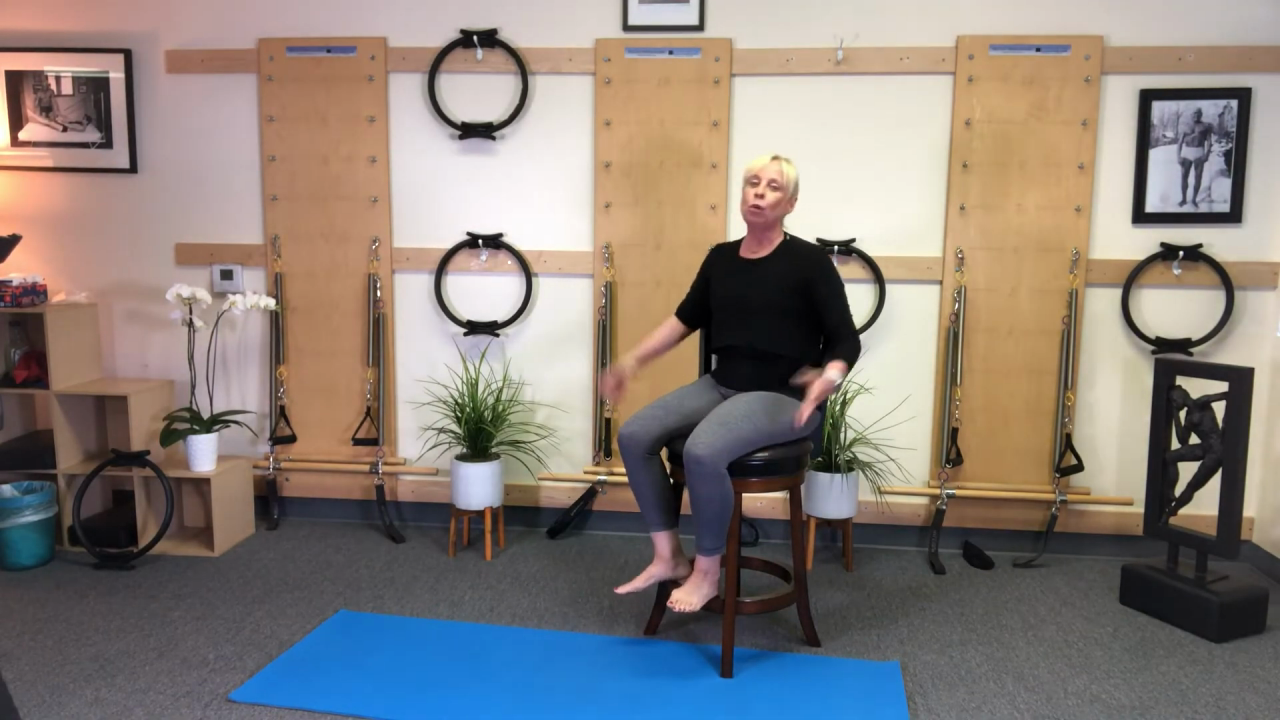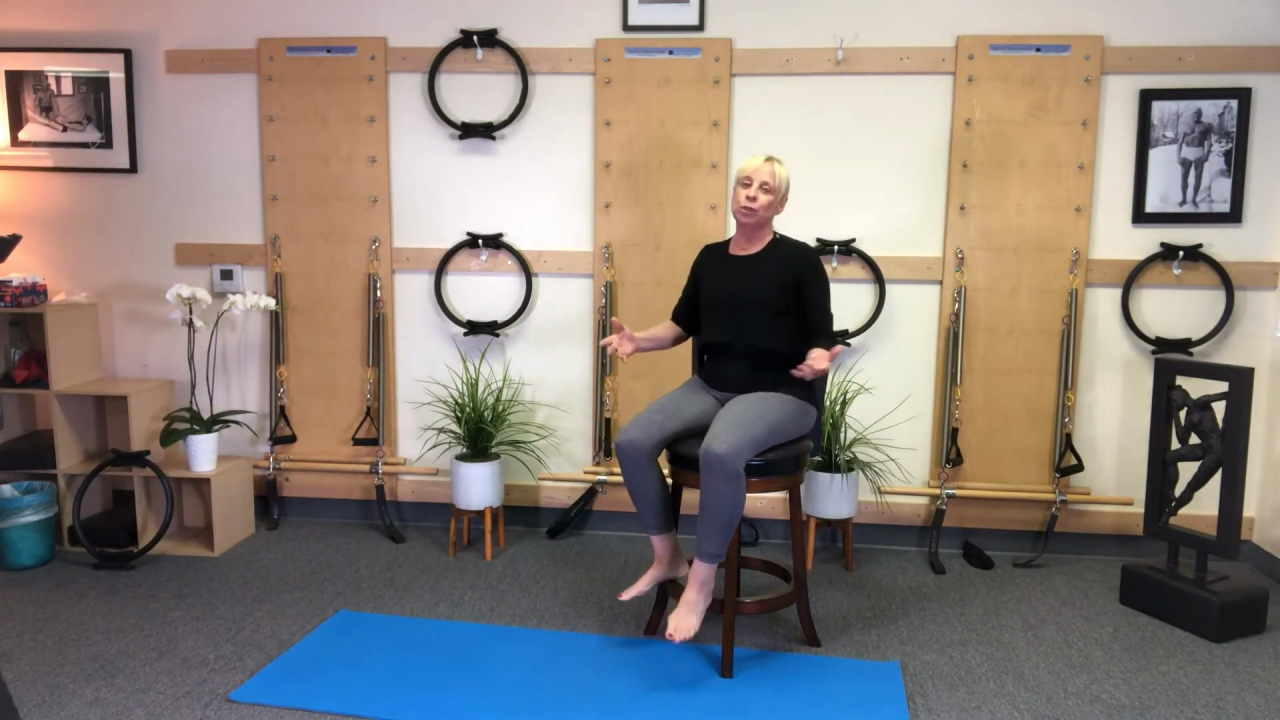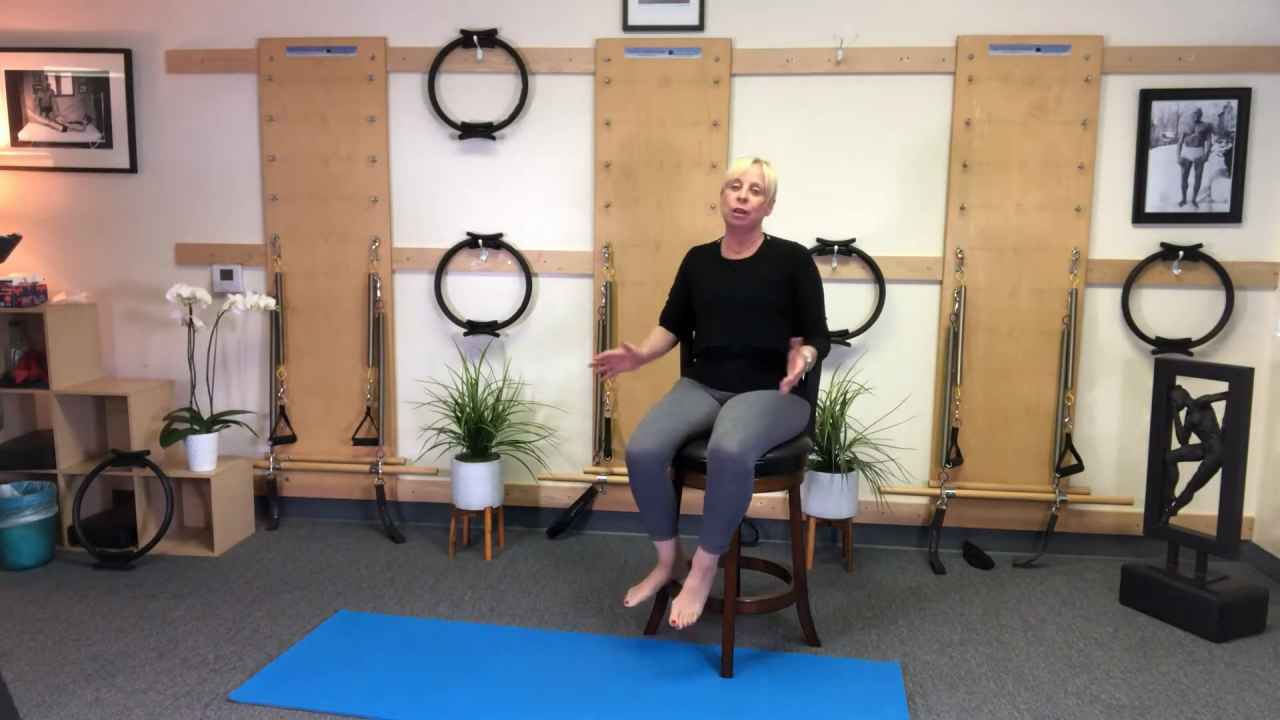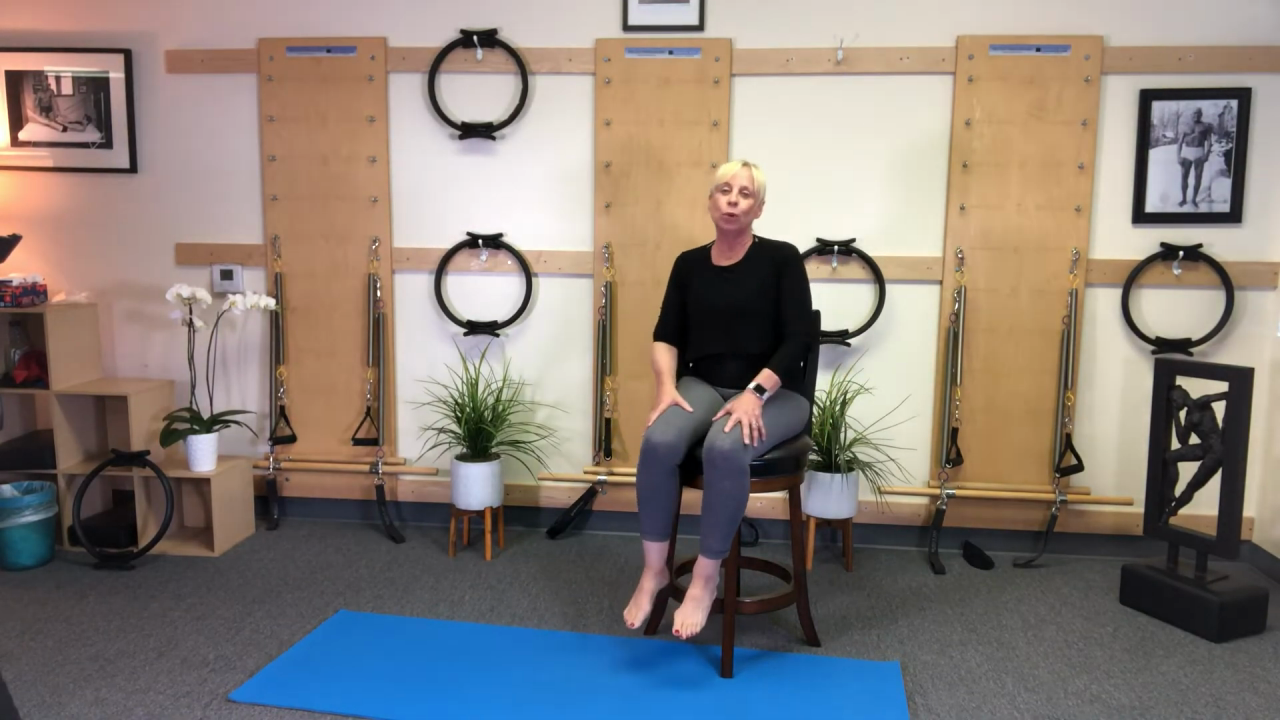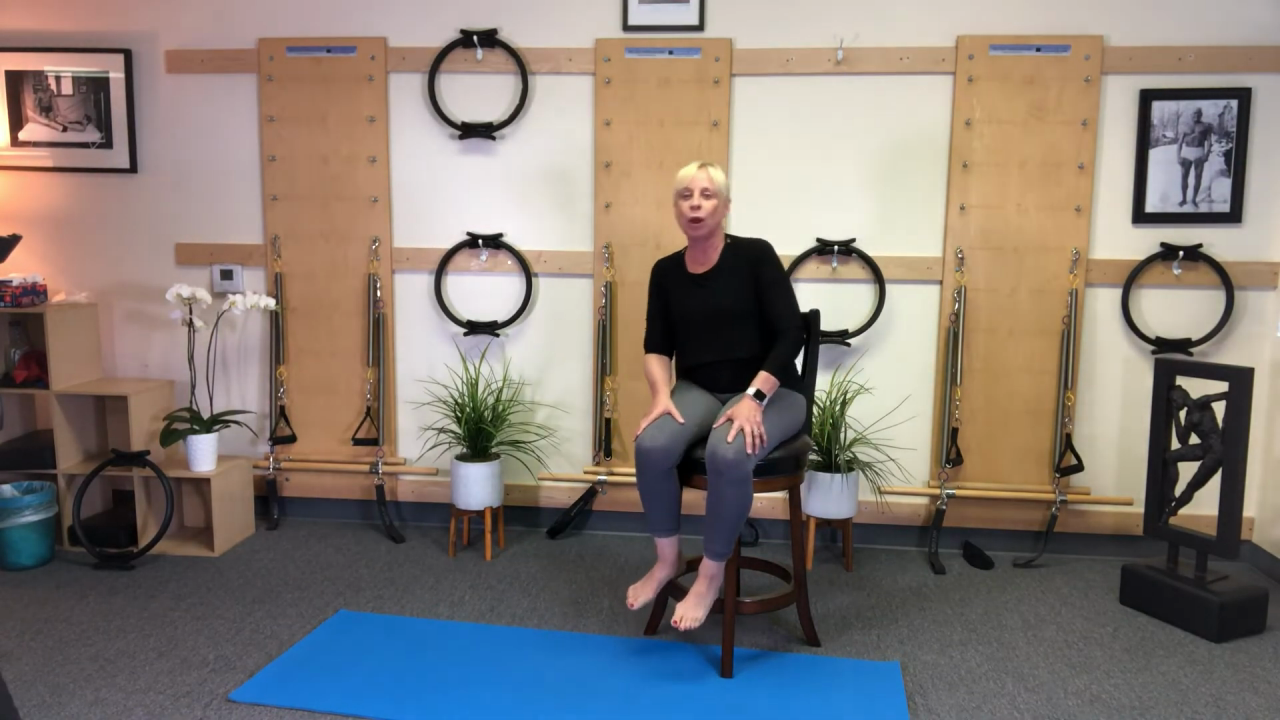
dt=0.4s
person 1, frame 1
left shoulder: (809, 261)
right shoulder: (721, 257)
left elbow: (843, 338)
right elbow: (687, 317)
left wrist: (830, 376)
right wrist: (635, 359)
left hip: (782, 395)
right hip: (720, 385)
left knee: (702, 451)
right knee: (633, 435)
left ankle: (707, 571)
right ankle: (670, 556)
person 1, frame 2
left shoulder: (799, 259)
right shoulder: (710, 257)
left elbow: (823, 335)
right elbow: (683, 323)
left wrist: (818, 359)
right wrist: (639, 340)
left hip: (777, 393)
right hip: (709, 386)
left knee: (720, 452)
right knee: (631, 441)
left ankle: (701, 581)
right ankle: (667, 558)
person 1, frame 3
left shoulder: (792, 259)
right shoulder: (699, 260)
left elbow: (818, 335)
right elbow: (674, 324)
left wrist: (803, 358)
right wrist: (639, 352)
left hip: (770, 391)
right hip: (703, 385)
left knee: (729, 452)
right knee: (642, 452)
left ankle: (703, 569)
right ankle: (668, 559)
person 1, frame 4
left shoulder: (781, 258)
right shoulder: (689, 264)
left elbow: (798, 340)
right elbow: (666, 335)
left wrist: (754, 393)
right wrist: (667, 386)
left hip: (771, 392)
right hip: (702, 384)
left knee: (725, 448)
right knee: (659, 441)
left ankle: (705, 577)
right ankle: (654, 569)
person 1, frame 5
left shoulder: (755, 256)
right shoulder: (665, 271)
left elbow: (791, 335)
right elbow: (657, 346)
left wrist: (752, 399)
right wrist: (661, 396)
left hip: (769, 392)
right hip: (700, 389)
left knee: (728, 456)
right knee: (651, 446)
left ankle: (711, 575)
right ankle: (667, 561)
